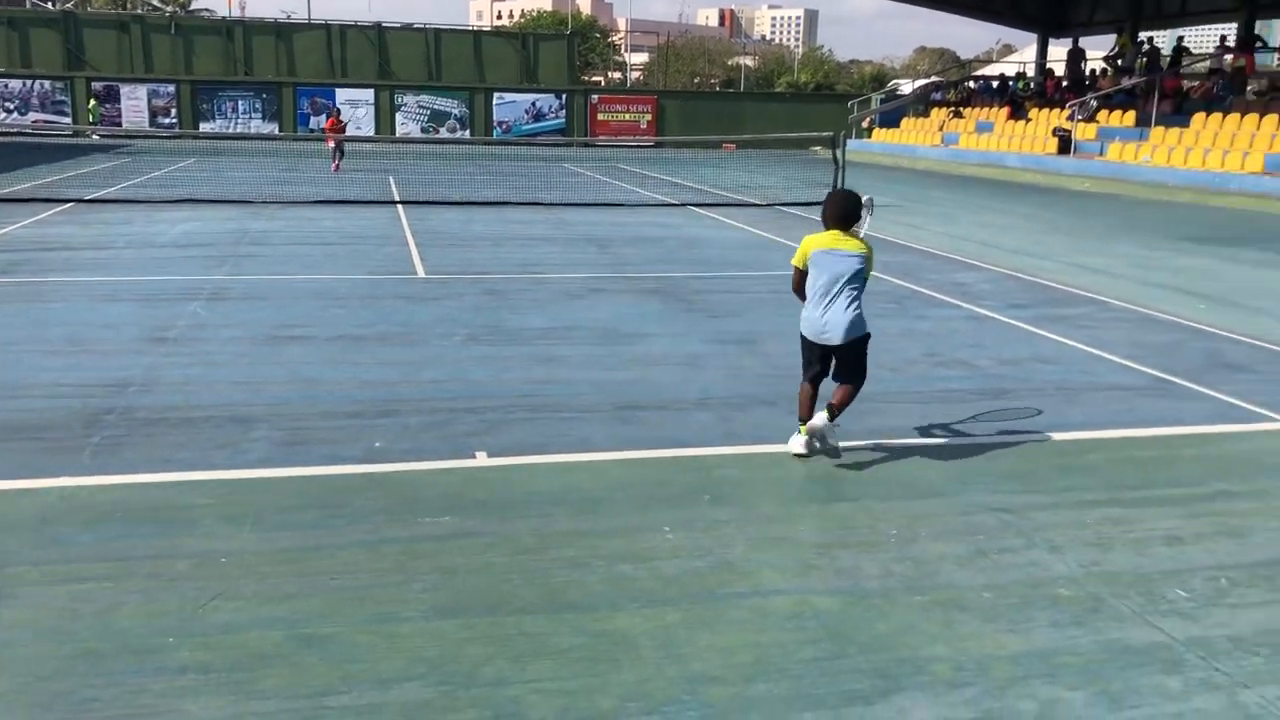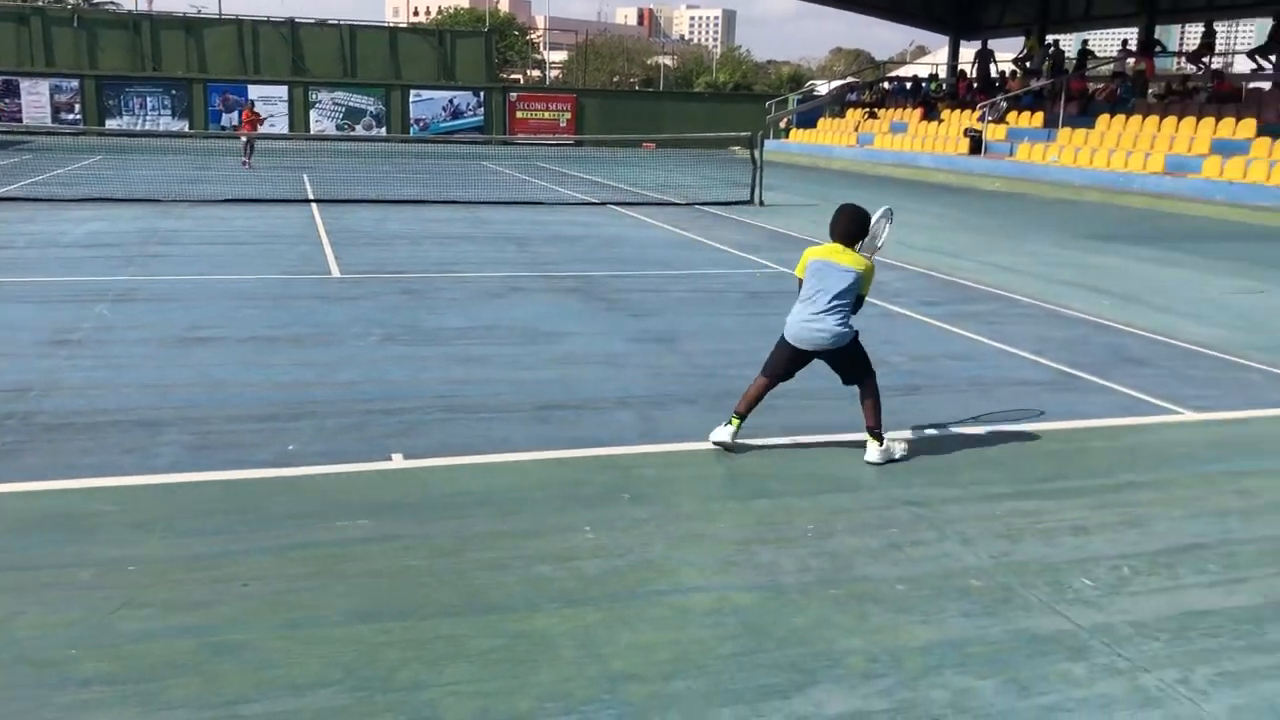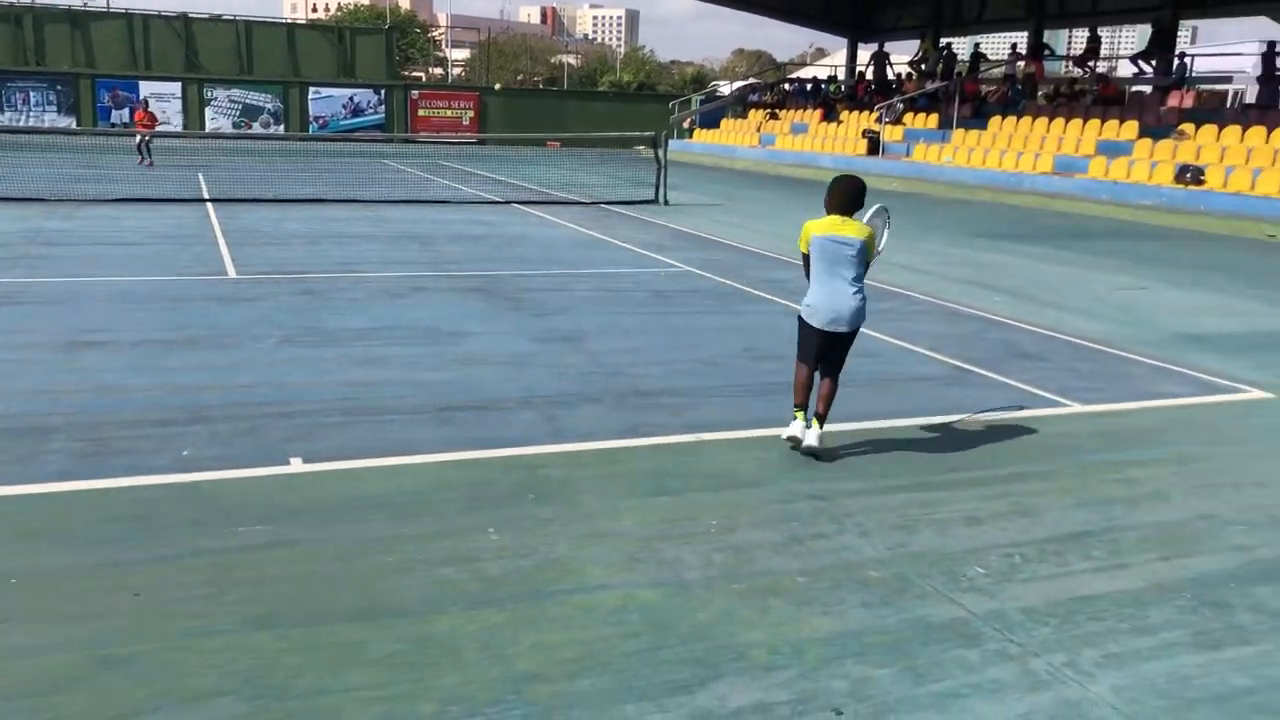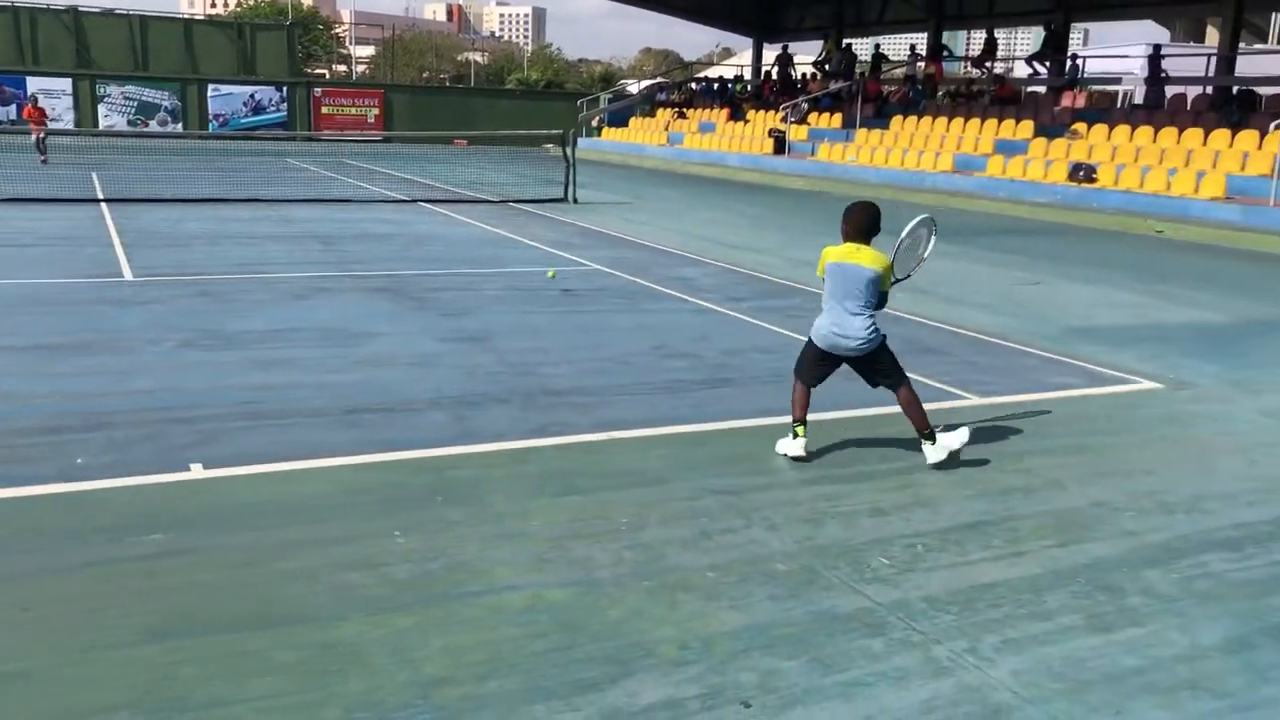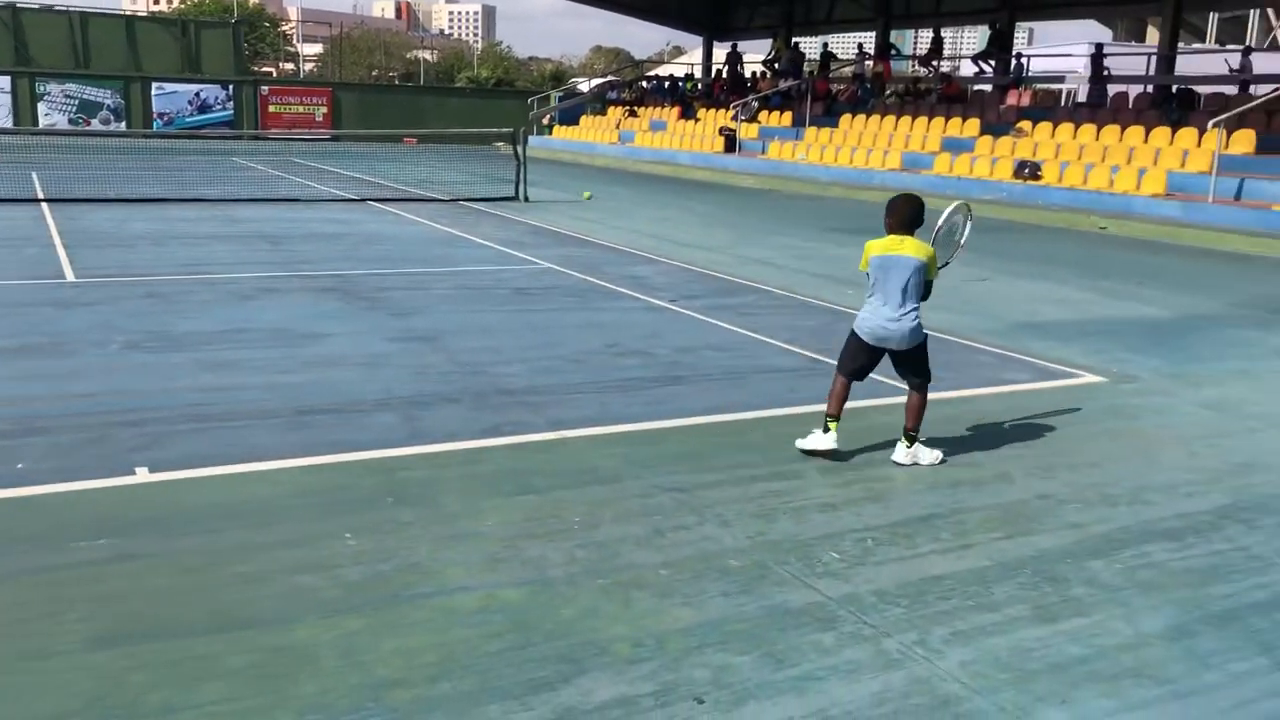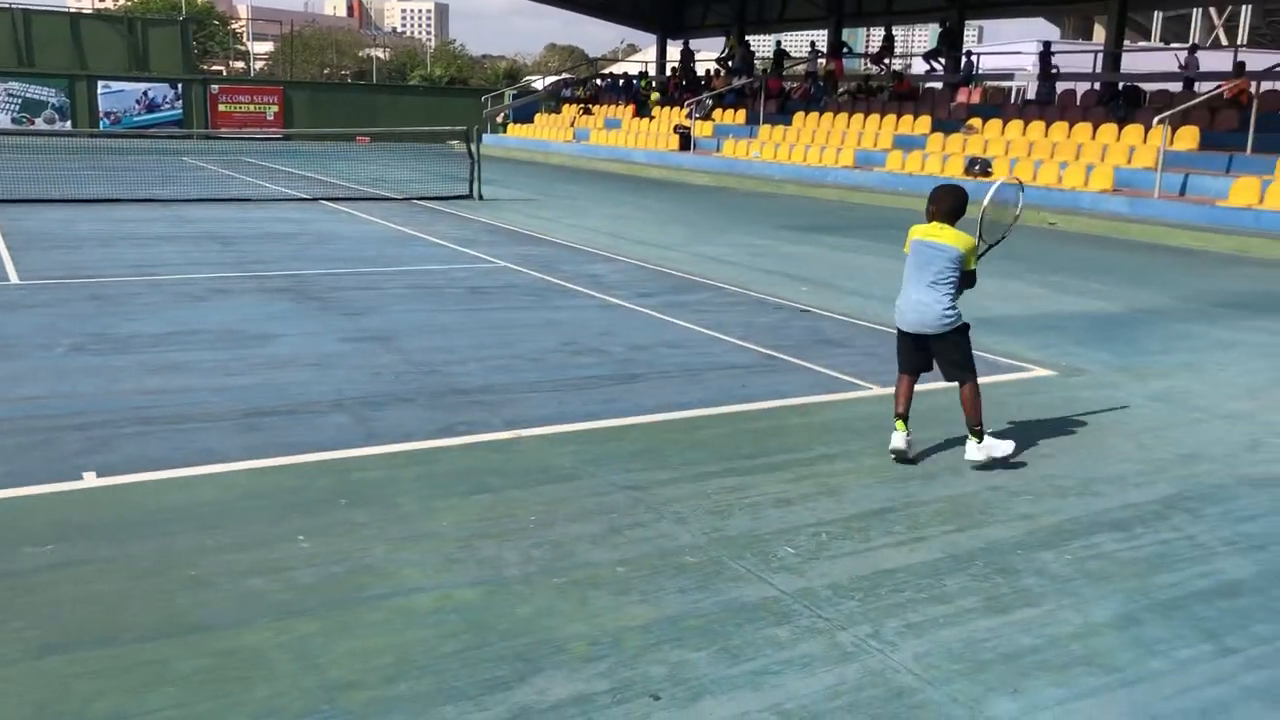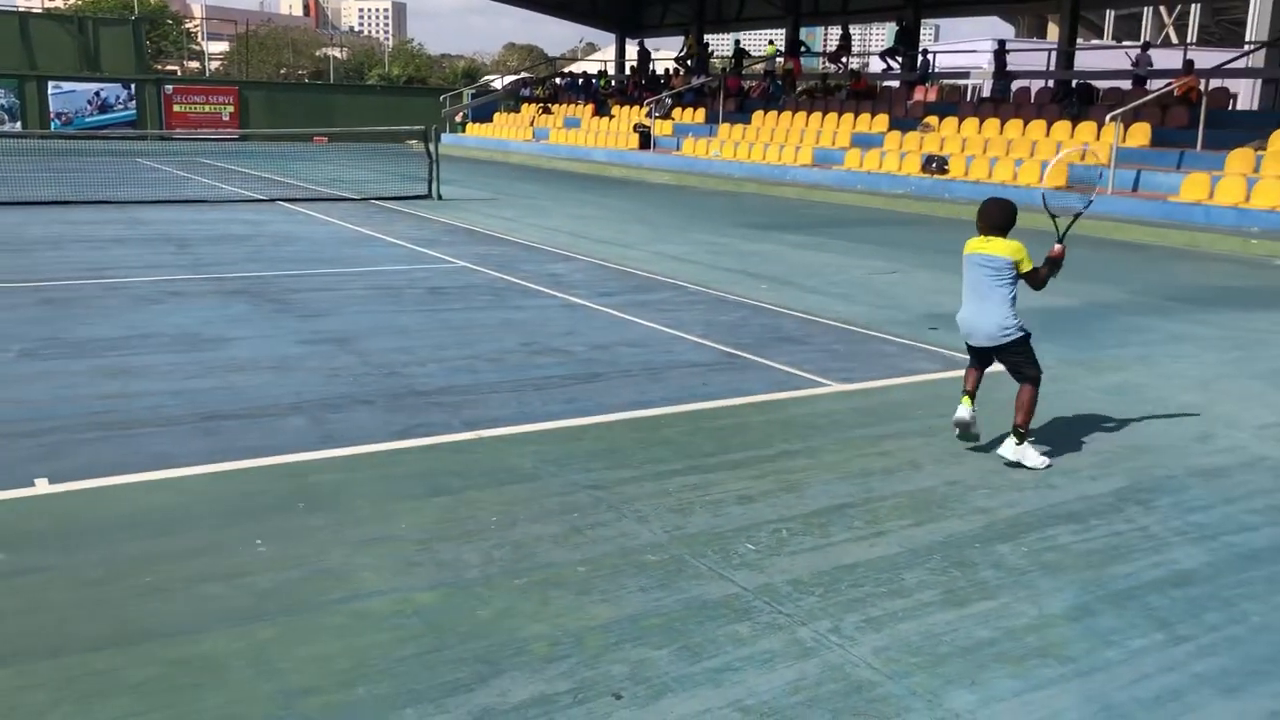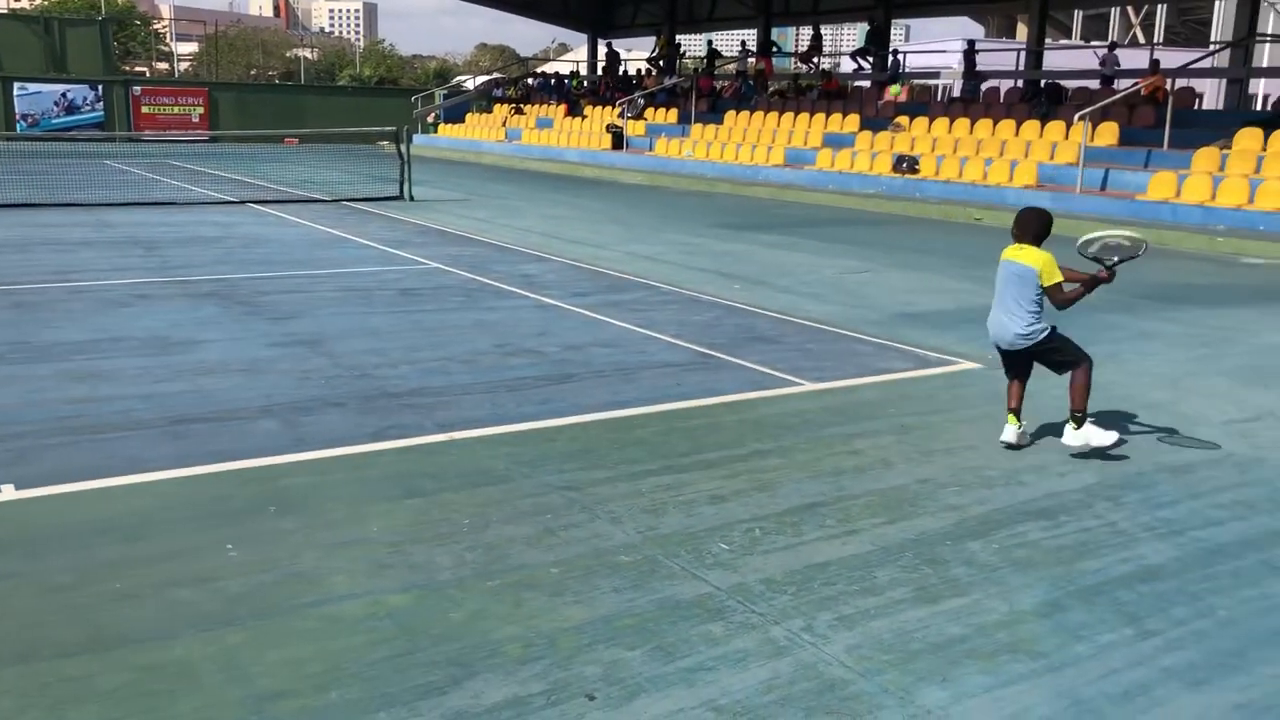
dt=0.2s
person 1, frame 1
left shoulder: (810, 244)
right shoulder: (864, 249)
left elbow: (797, 286)
left hip: (814, 325)
right hip: (848, 328)
left knee: (811, 378)
right knee: (852, 380)
left ankle: (804, 435)
right ankle: (823, 420)
person 1, frame 2
left shoulder: (811, 255)
right shoulder: (864, 265)
right elbow: (856, 306)
left hip: (797, 331)
right hip: (836, 336)
left knee: (767, 377)
right knee: (866, 380)
left ankle: (730, 427)
right ankle: (876, 443)
person 1, frame 3
left shoulder: (811, 229)
right shoulder: (865, 234)
right elbow: (862, 270)
left hip: (816, 310)
right hip: (849, 313)
left knee: (805, 364)
right knee: (830, 371)
left ankle: (799, 421)
right ankle: (815, 429)
person 1, frame 4
left shoulder: (829, 255)
right shoulder: (881, 263)
right elbow: (880, 303)
left hip: (826, 335)
right hip: (864, 338)
left knee: (802, 379)
right knee: (900, 384)
left ankle: (797, 439)
right ankle: (931, 442)
person 1, frame 5
left shoulder: (873, 248)
right shoulder: (926, 253)
right elbow: (924, 294)
left hip: (869, 328)
right hip: (907, 333)
left knee: (844, 376)
right knee: (919, 386)
left ankle: (827, 433)
right ankle: (908, 446)
person 1, frame 6
left shoulder: (915, 233)
right shoulder: (965, 243)
right elbow: (968, 283)
left hip: (907, 315)
right hip: (942, 320)
left knee: (907, 374)
right knee: (966, 377)
left ankle: (900, 433)
right ankle: (977, 441)
person 1, frame 7
left shoulder: (970, 247)
right shoulder: (1015, 249)
right elbow: (1037, 282)
left wrist: (1045, 263)
right wrist: (1053, 263)
left hip: (971, 326)
right hip: (1003, 330)
left knee: (977, 363)
right knee: (1031, 379)
left ankle: (966, 407)
right ankle: (1017, 444)
person 1, frame 8
left shoulder: (1007, 253)
right shoulder: (1044, 260)
right elbow: (1060, 301)
left wrist: (1091, 277)
right wrist: (1091, 284)
left hip: (999, 331)
right hip: (1028, 334)
left knee: (1017, 376)
right knee: (1082, 363)
left ankle: (1013, 426)
right ankle: (1077, 428)
